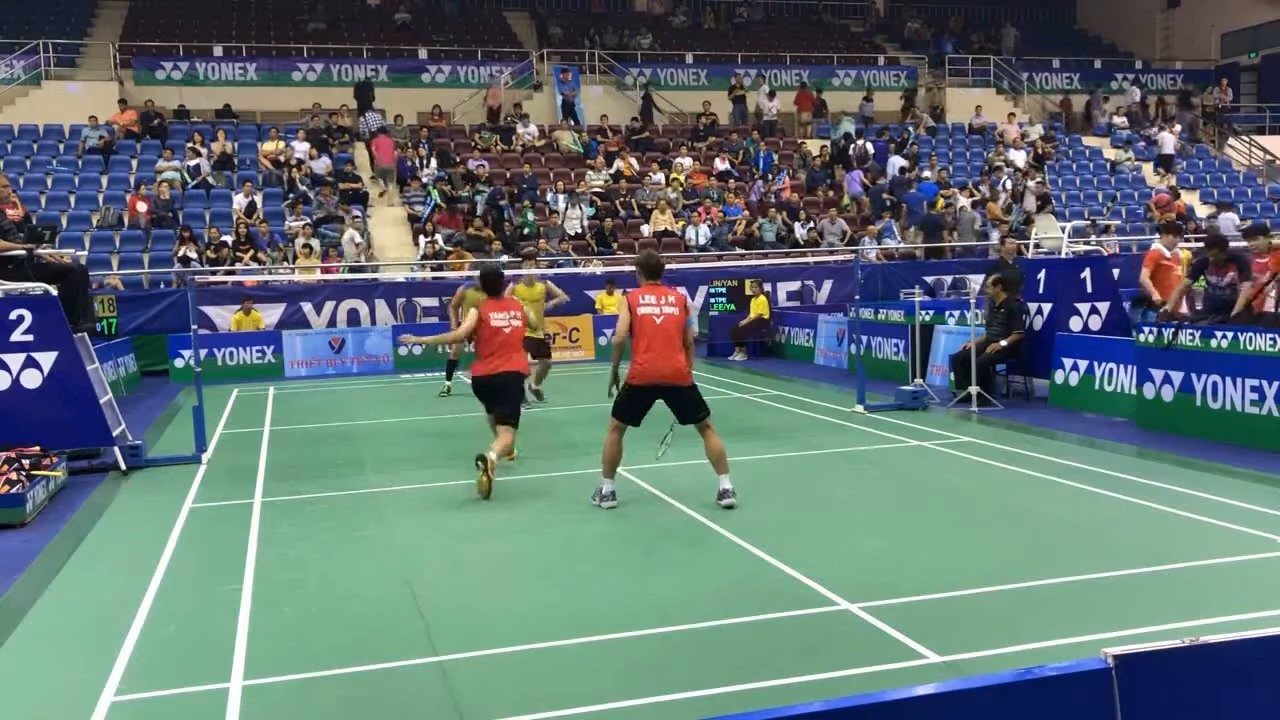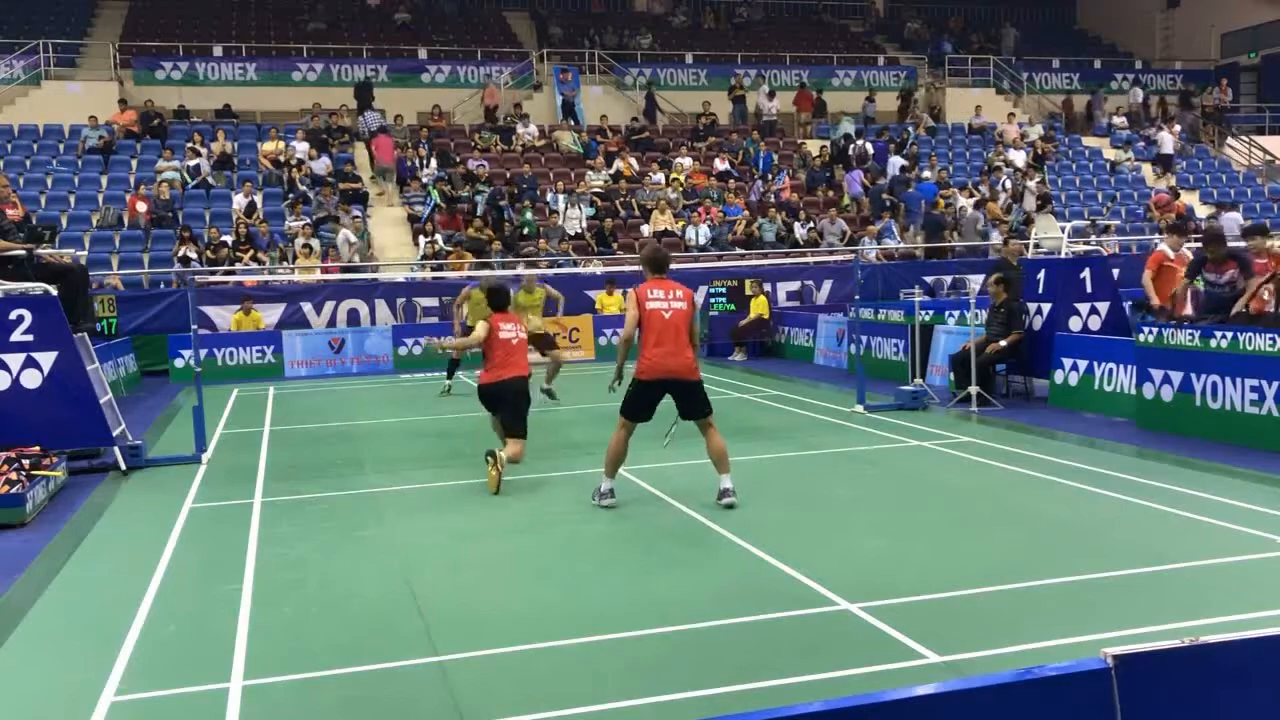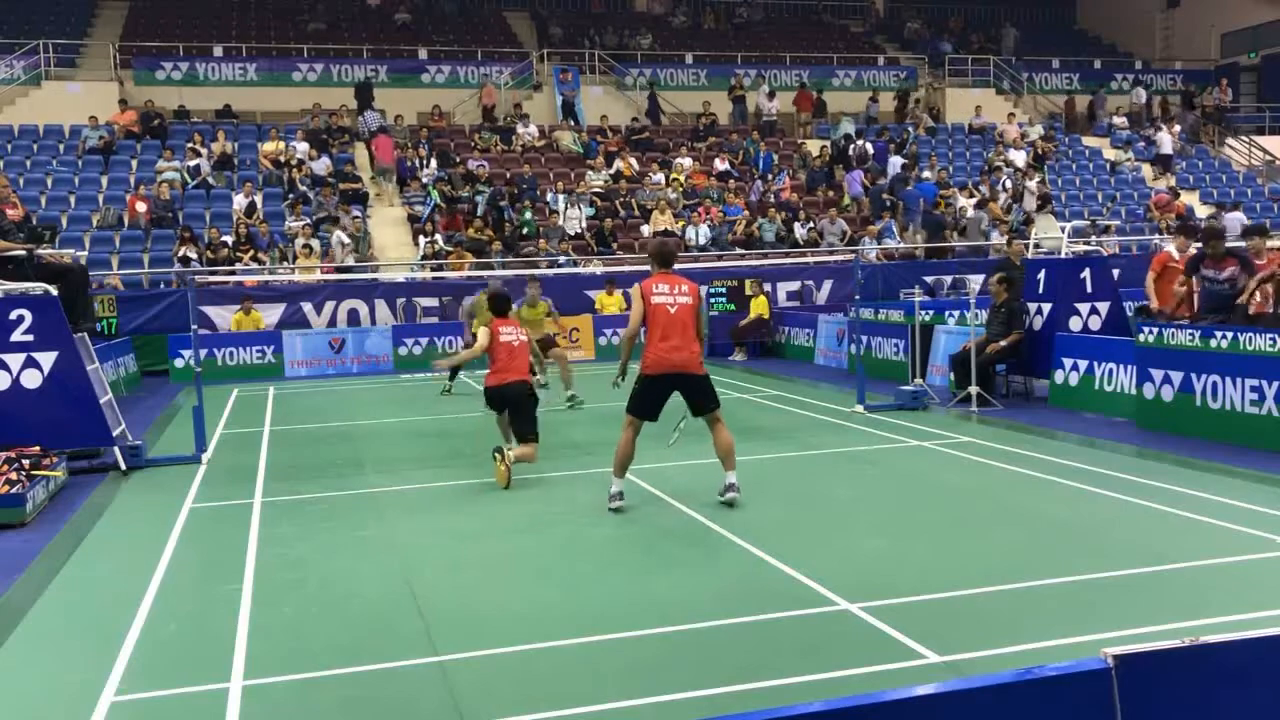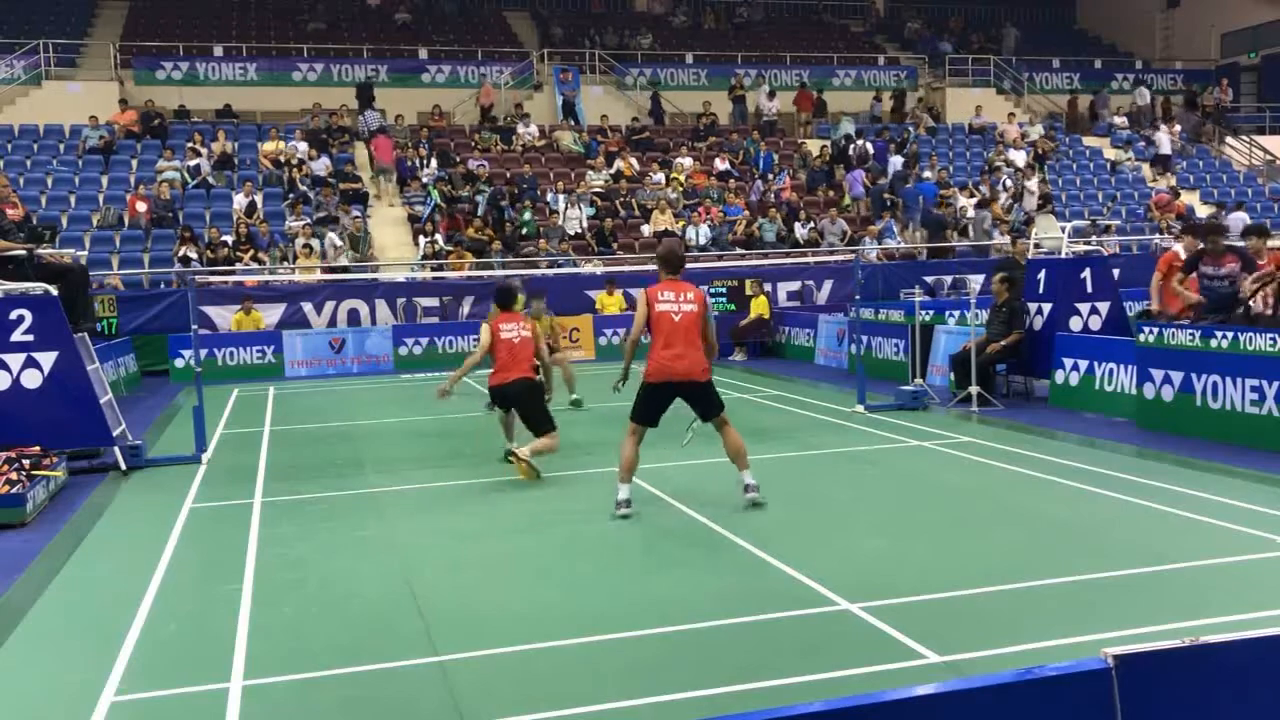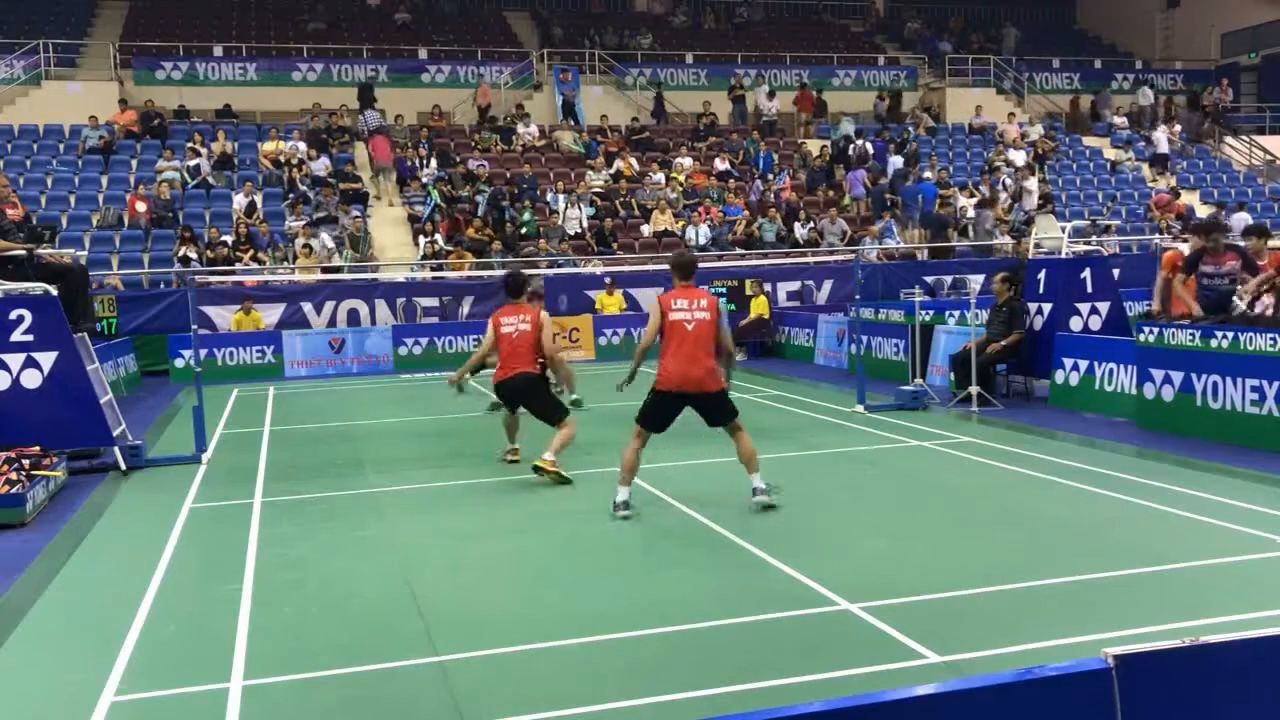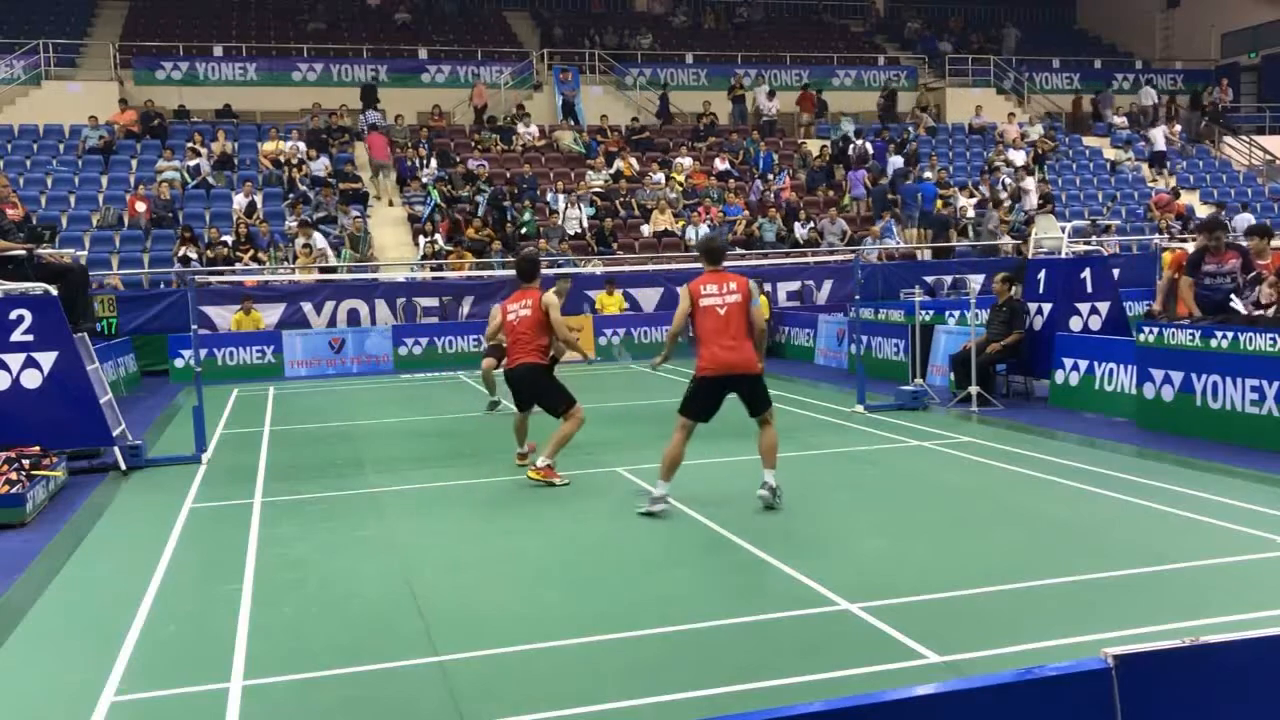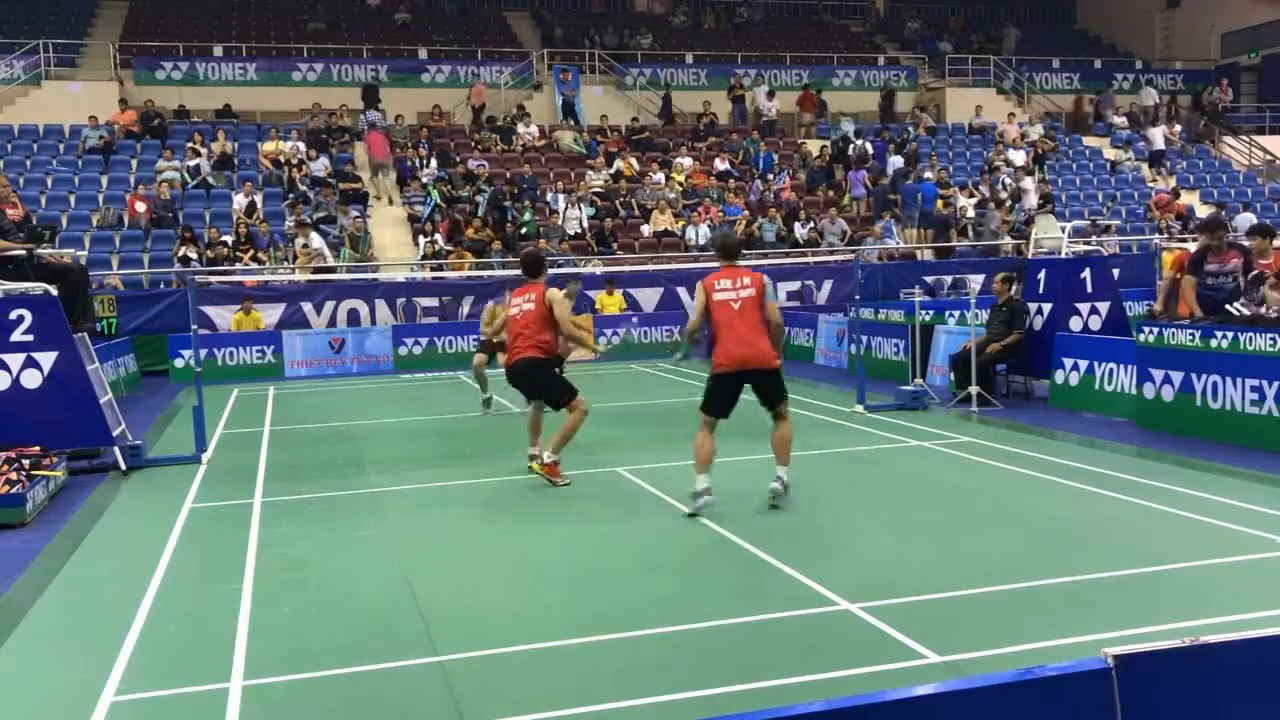
dt=0.1s
person 1, frame 1
left shoulder: (630, 299)
right shoulder: (680, 299)
left elbow: (620, 340)
right elbow: (689, 345)
left wrist: (614, 374)
right wrist: (684, 376)
left hip: (641, 376)
right hip: (679, 375)
left knee: (615, 428)
right knee: (707, 428)
left ankle: (607, 490)
right ankle: (726, 488)
person 1, frame 2
left shoulder: (637, 293)
right shoulder: (687, 294)
left elbow: (628, 334)
left wrist: (618, 369)
left hip: (650, 371)
right hip: (686, 370)
left knee: (624, 428)
right knee: (708, 427)
left ankle: (606, 489)
right ankle: (726, 488)
person 1, frame 3
left shoulder: (643, 288)
right shoulder: (692, 288)
left elbow: (633, 329)
left wrist: (622, 366)
left hip: (655, 367)
right hip: (691, 366)
left knee: (630, 427)
right knee: (716, 422)
left ankle: (617, 491)
right ankle: (731, 484)
person 1, frame 4
left shoulder: (648, 294)
right shoulder: (700, 295)
left elbow: (634, 335)
right elbow: (711, 342)
left wrist: (624, 371)
right wrist: (707, 369)
left hip: (659, 374)
right hip: (695, 373)
left knee: (633, 434)
right knee: (724, 425)
left ankle: (623, 497)
right ankle: (749, 484)
person 1, frame 5
left shoulder: (663, 301)
right shoulder: (714, 304)
left elbow: (646, 342)
right elbow: (728, 349)
left wrist: (630, 374)
right wrist: (724, 377)
left hip: (673, 383)
right hip: (709, 382)
left knee: (638, 437)
right knee: (738, 430)
left ankle: (622, 498)
right ankle: (759, 488)
person 1, frame 6
left shoulder: (691, 288)
right shoulder: (745, 284)
left elbow: (676, 328)
right elbow: (760, 327)
left wrist: (663, 356)
right wrist: (759, 358)
left hip: (709, 369)
right hip: (746, 366)
left knee: (682, 431)
right knee: (766, 422)
left ankle: (659, 494)
right ankle: (769, 483)
person 1, frame 7
left shoulder: (707, 284)
right shoulder: (758, 279)
left elbow: (692, 326)
right elbow: (775, 321)
left wrist: (685, 349)
right wrist: (777, 354)
left hip: (725, 363)
right hip: (761, 360)
left knee: (706, 426)
right knee: (781, 417)
left ankle: (701, 489)
right ankle: (780, 478)
person 2, frame 1
left shoulder: (477, 311)
right shoulder: (518, 307)
left elbow: (458, 336)
right elbow: (534, 324)
left wrist: (419, 340)
left hip: (482, 377)
right hip: (512, 376)
left knee: (493, 408)
right knee: (506, 434)
left ankle: (503, 448)
right ankle: (491, 457)
person 2, frame 2
left shoulder: (485, 323)
right shoulder: (521, 324)
left elbow: (474, 341)
left wrist: (442, 344)
left hip: (489, 387)
right hip: (517, 384)
left knee: (498, 412)
right knee: (515, 450)
left ankle: (505, 452)
right ankle: (503, 456)
person 2, frame 3
left shoulder: (487, 329)
right shoulder: (522, 329)
left elbow: (477, 350)
right elbow: (530, 360)
left wrist: (448, 362)
left hip: (494, 389)
right hip: (521, 387)
left knee: (502, 409)
right knee: (528, 451)
left ankle: (508, 449)
right ankle: (508, 454)
person 2, frame 4
left shoulder: (489, 326)
right shoulder: (530, 324)
left elbow: (478, 355)
right elbow: (545, 361)
left wrist: (451, 381)
right wrist: (548, 388)
left hip: (498, 388)
right hip: (526, 384)
left knee: (506, 407)
right knee: (551, 441)
left ankle: (512, 449)
right ankle: (525, 452)
person 2, frame 5
left shoulder: (496, 317)
right shoulder: (540, 314)
left elbow: (483, 352)
right elbow: (549, 352)
left wrist: (460, 374)
right wrist: (563, 375)
left hip: (503, 382)
right hip: (529, 379)
left knee: (512, 409)
right knee: (568, 426)
left ankle: (513, 448)
right ankle: (548, 459)
person 2, frame 6
left shoulder: (506, 304)
right shoulder: (547, 298)
left elbow: (490, 336)
right elbow: (563, 335)
right wrist: (584, 353)
left hip: (513, 372)
right hip: (536, 368)
left knee: (524, 410)
right knee: (576, 416)
left ankle: (522, 452)
right ankle: (542, 465)
person 2, frame 7
left shoulder: (513, 297)
right shoulder: (551, 294)
left elbow: (498, 328)
right elbow: (568, 331)
right wrist: (593, 346)
left hip: (513, 367)
right hip: (533, 363)
left knee: (539, 403)
right knee: (580, 408)
left ankle: (535, 453)
right ankle: (548, 461)
